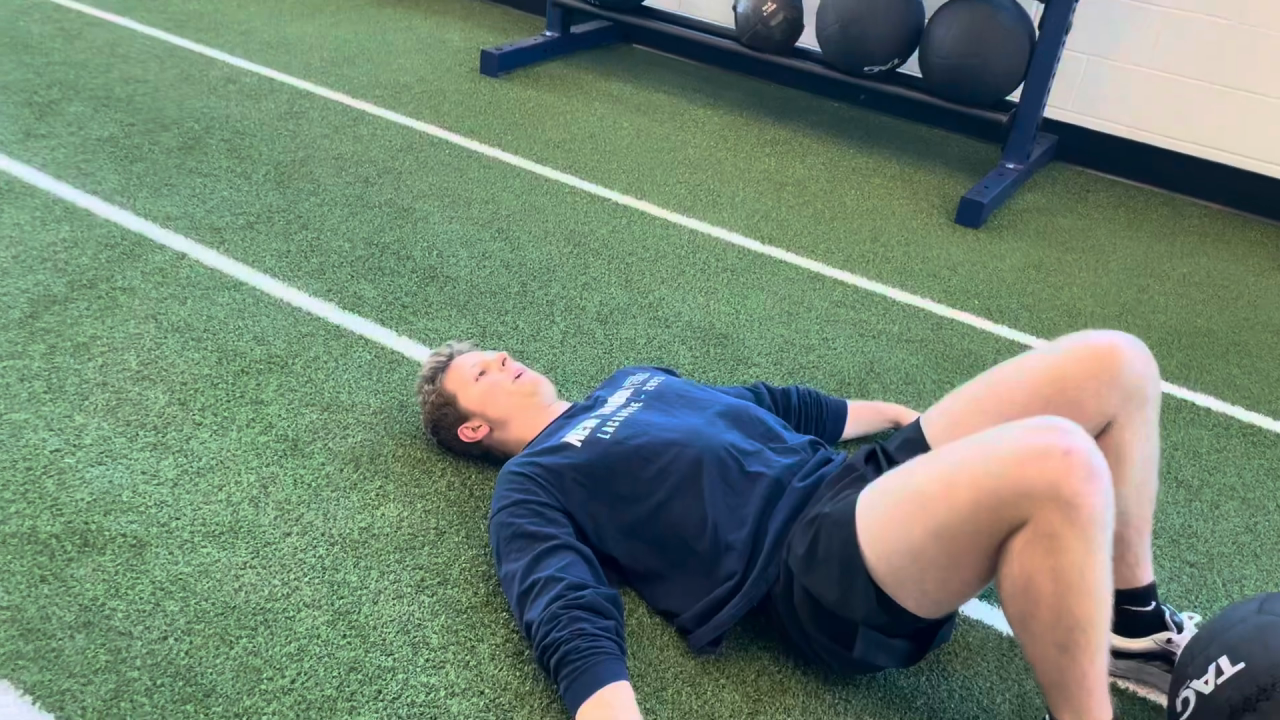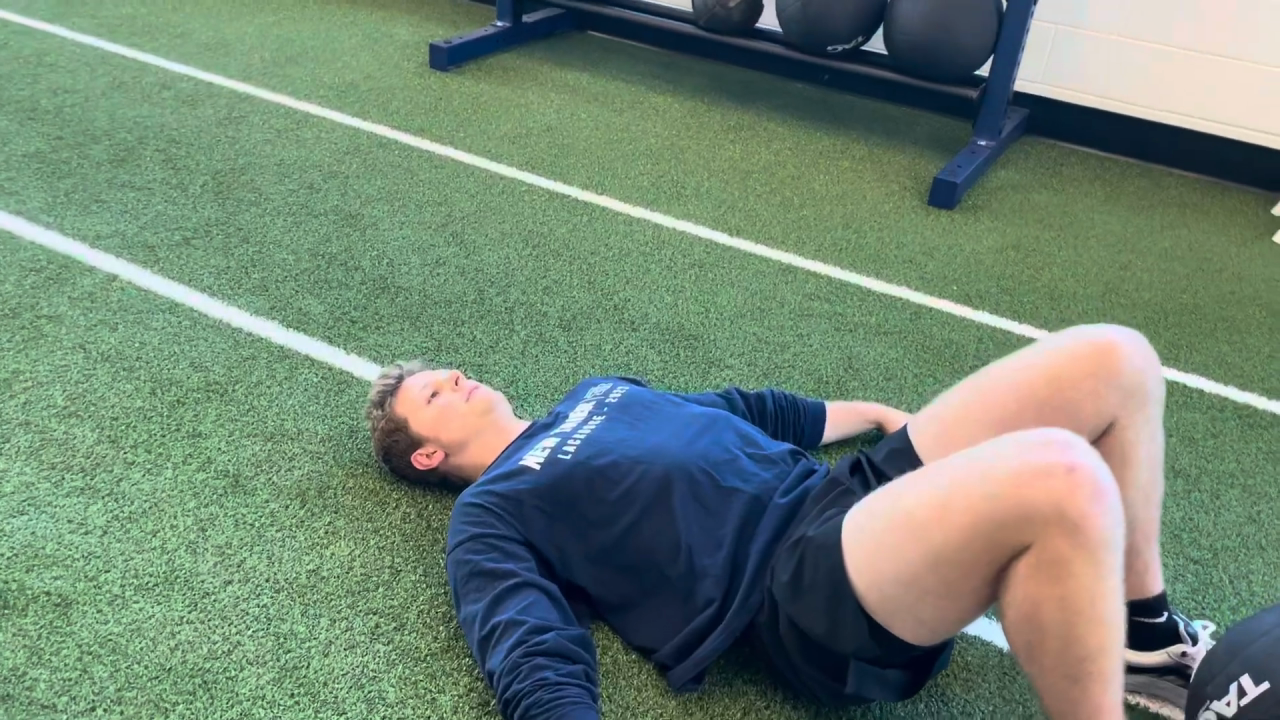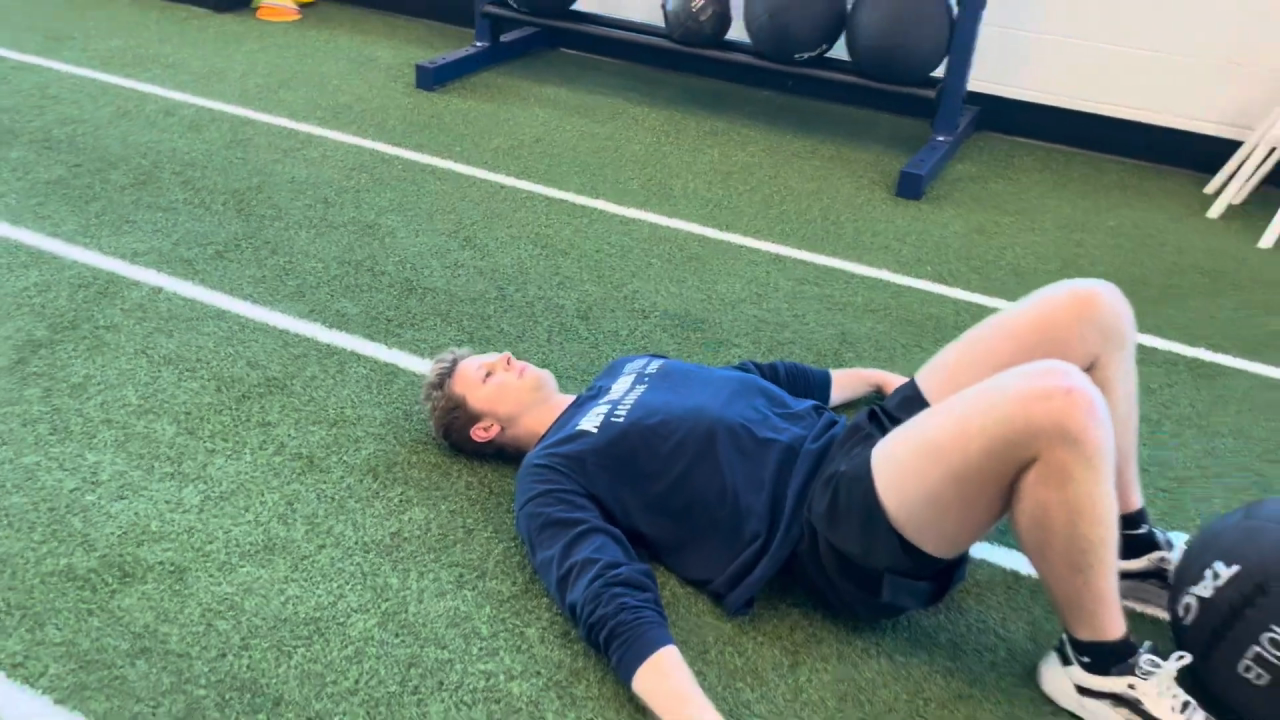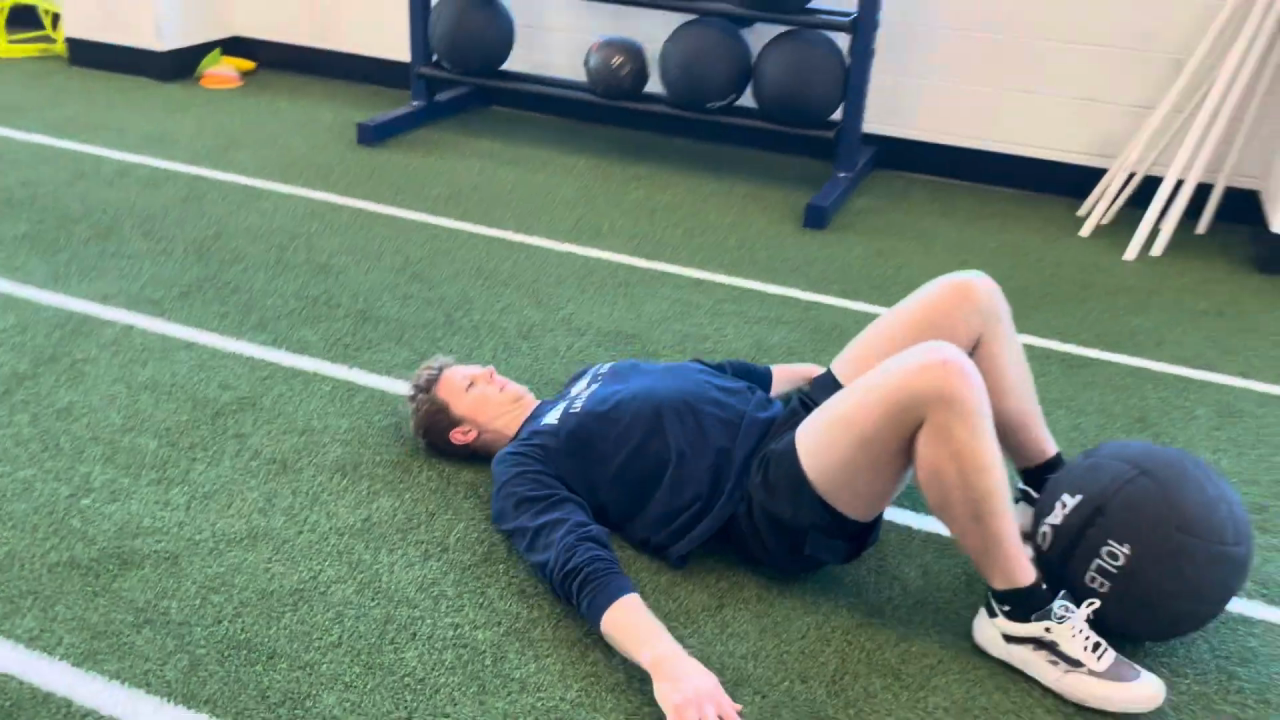
dt=0.7s
person 1, frame 1
left shoulder: (632, 379)
right shoulder: (530, 486)
right elbow: (574, 628)
left wrist: (897, 411)
left hip: (853, 478)
right hip: (815, 563)
left knee: (1113, 362)
right knee: (1057, 463)
left ankle: (1131, 624)
person 1, frame 2
left shoulder: (594, 392)
right shoulder: (489, 516)
left wrist: (878, 412)
left hip: (841, 492)
right hip: (802, 588)
left knee: (1112, 361)
right knee: (1061, 483)
left ankle: (1144, 637)
person 1, frame 3
left shoulder: (625, 370)
right shoulder: (550, 481)
right elbow: (613, 604)
left wrist: (875, 376)
left hip: (861, 440)
right hip: (837, 524)
left knee: (1090, 309)
right knee: (1057, 404)
left ankle: (1130, 553)
person 1, frame 4
left shoulder: (587, 387)
right shoulder: (523, 469)
right elbow: (580, 565)
left wrist: (822, 374)
left hip: (792, 421)
right hip: (776, 499)
right knee: (941, 376)
left ankle: (1050, 495)
right ankle: (1022, 616)
